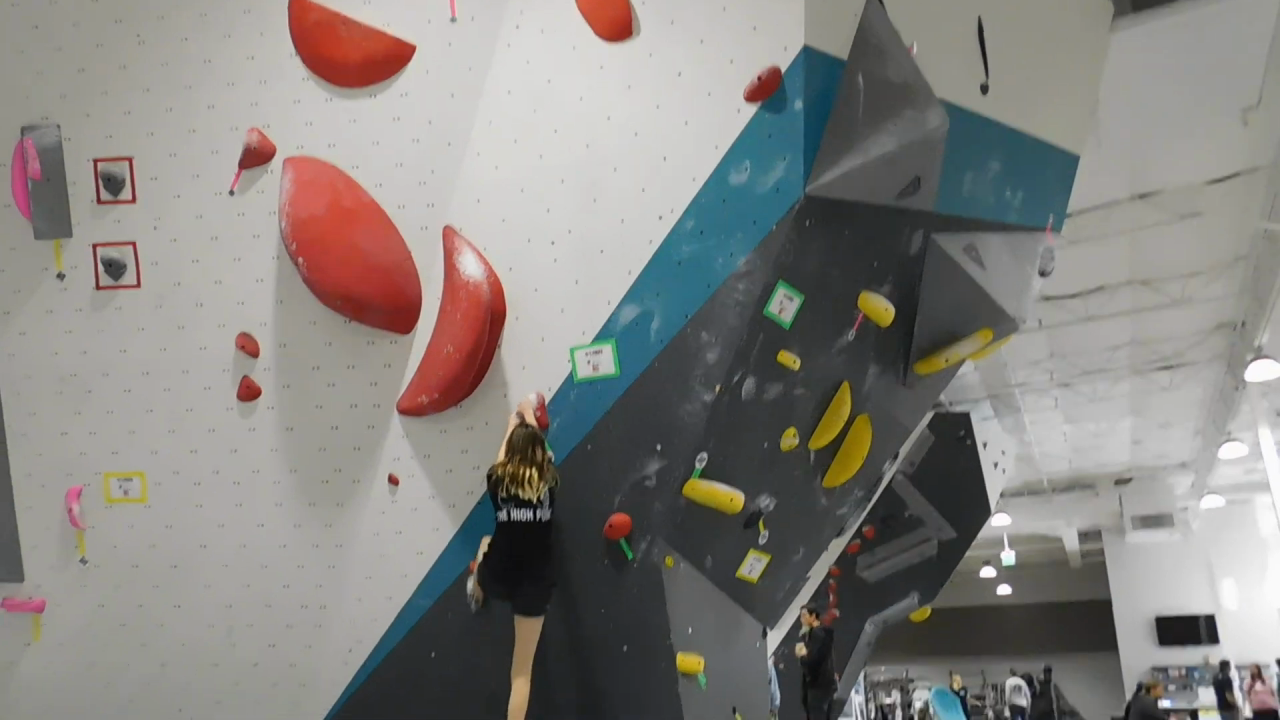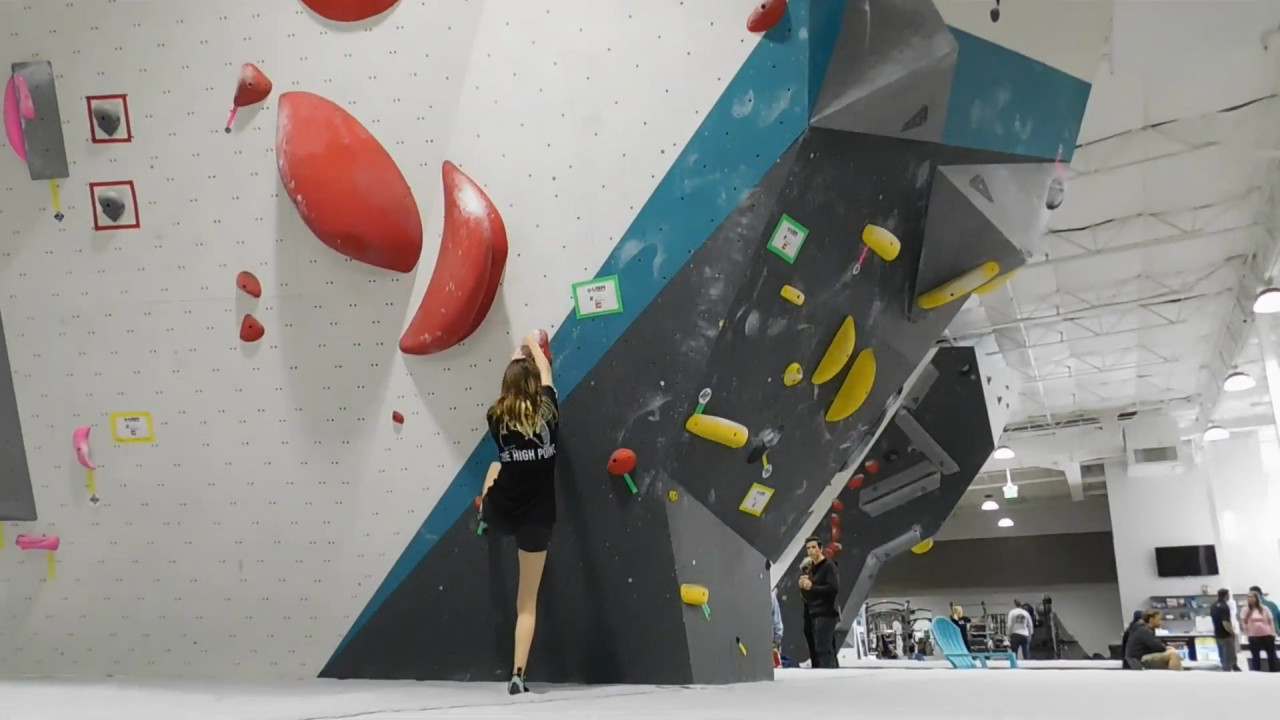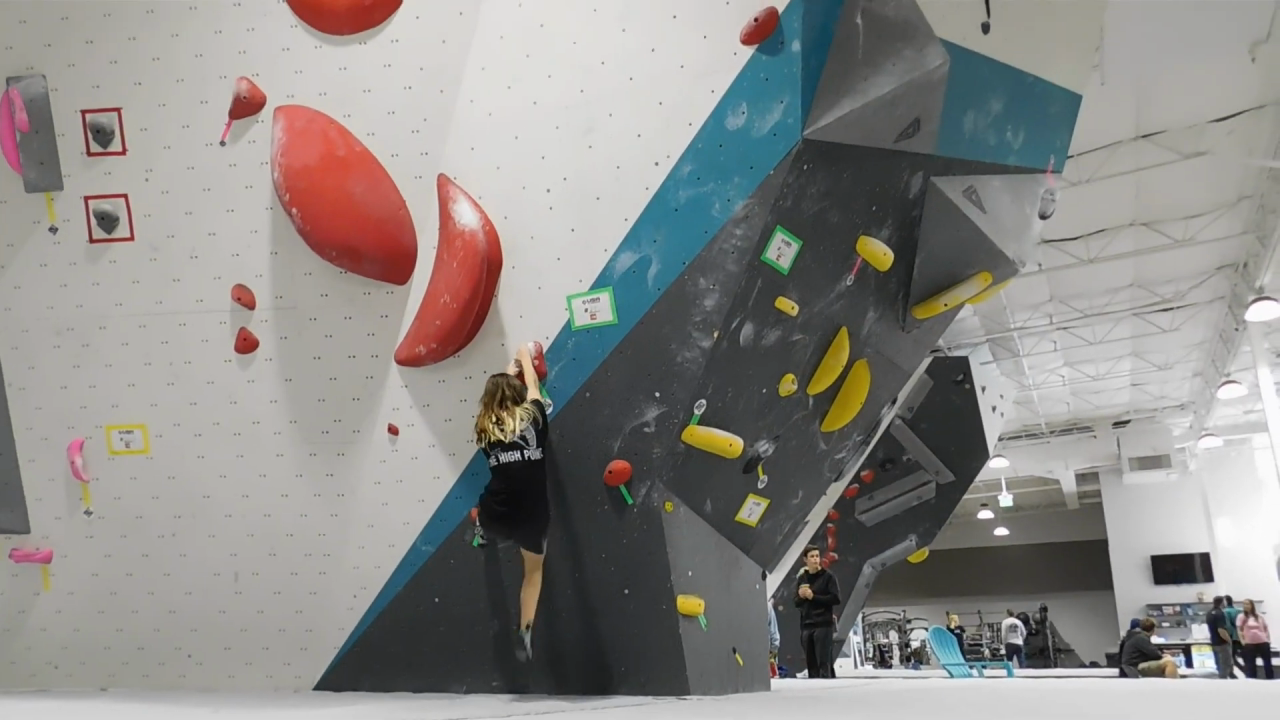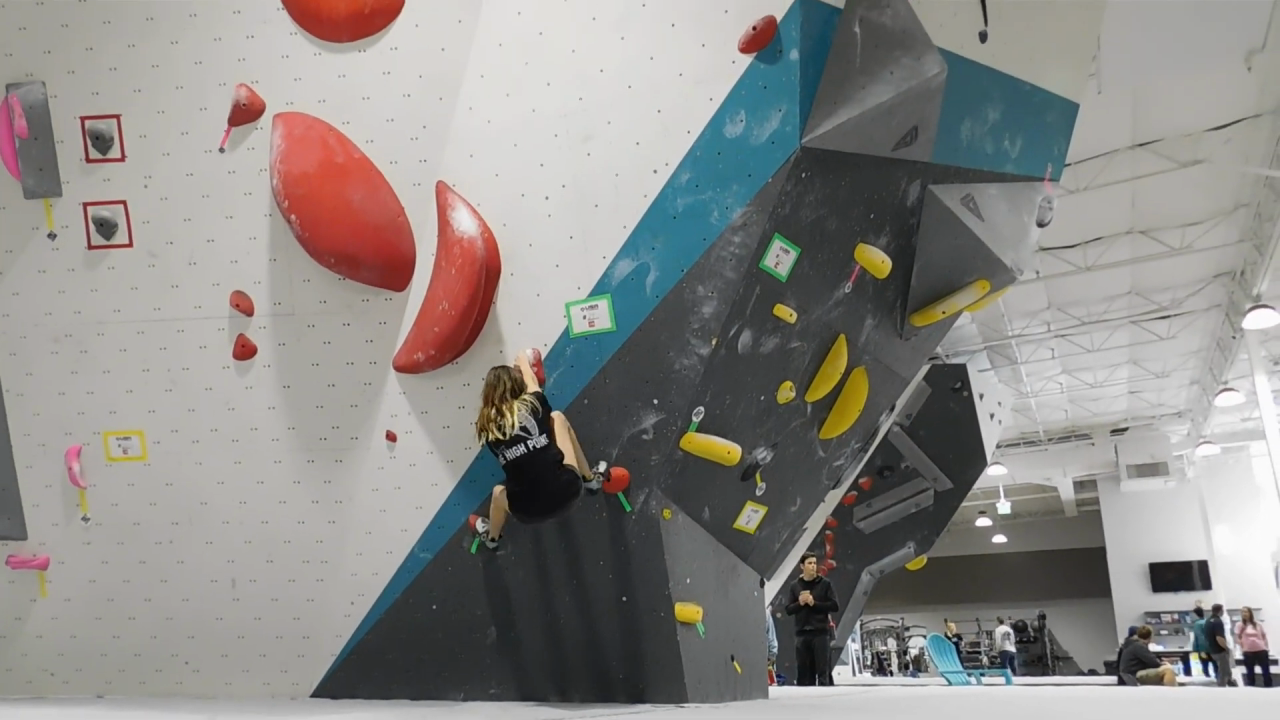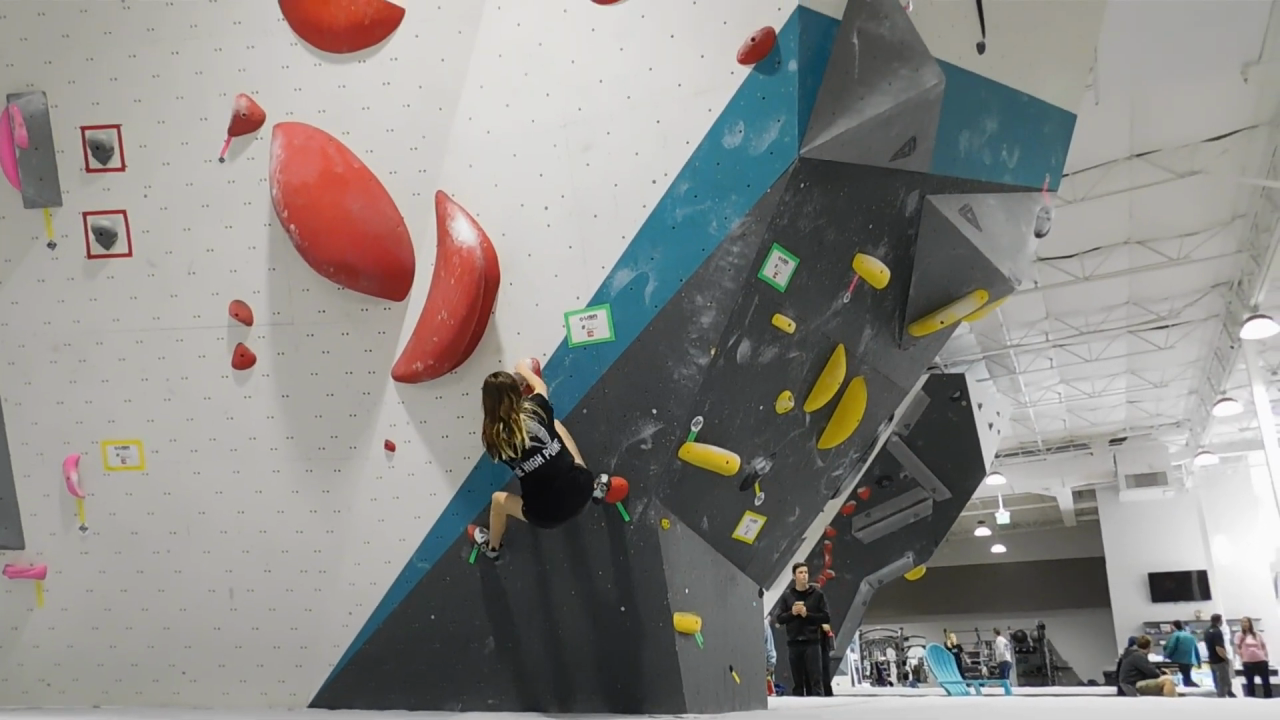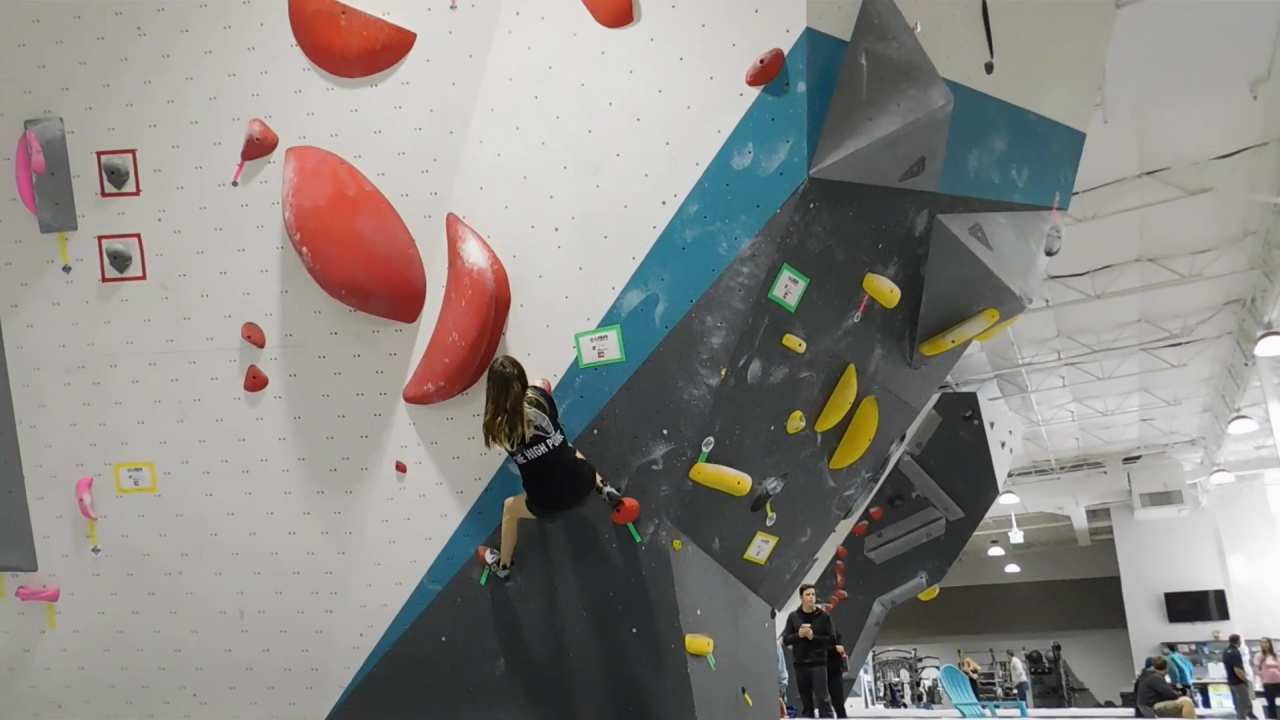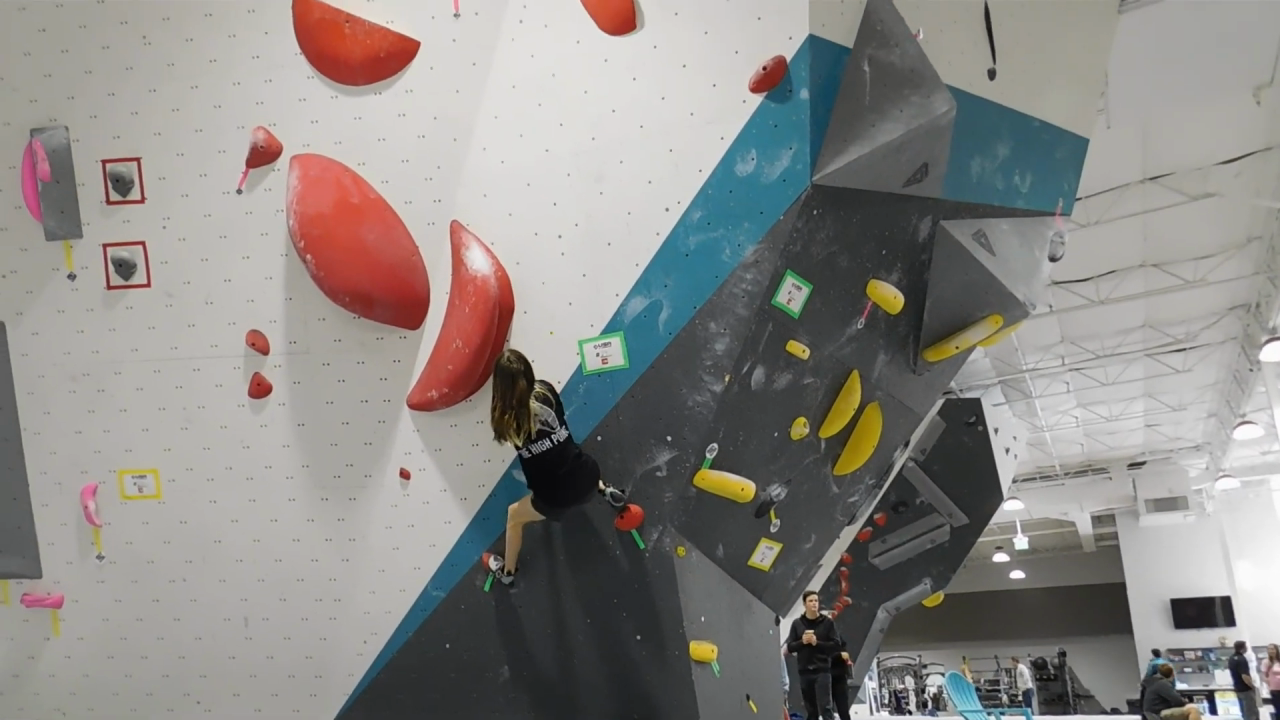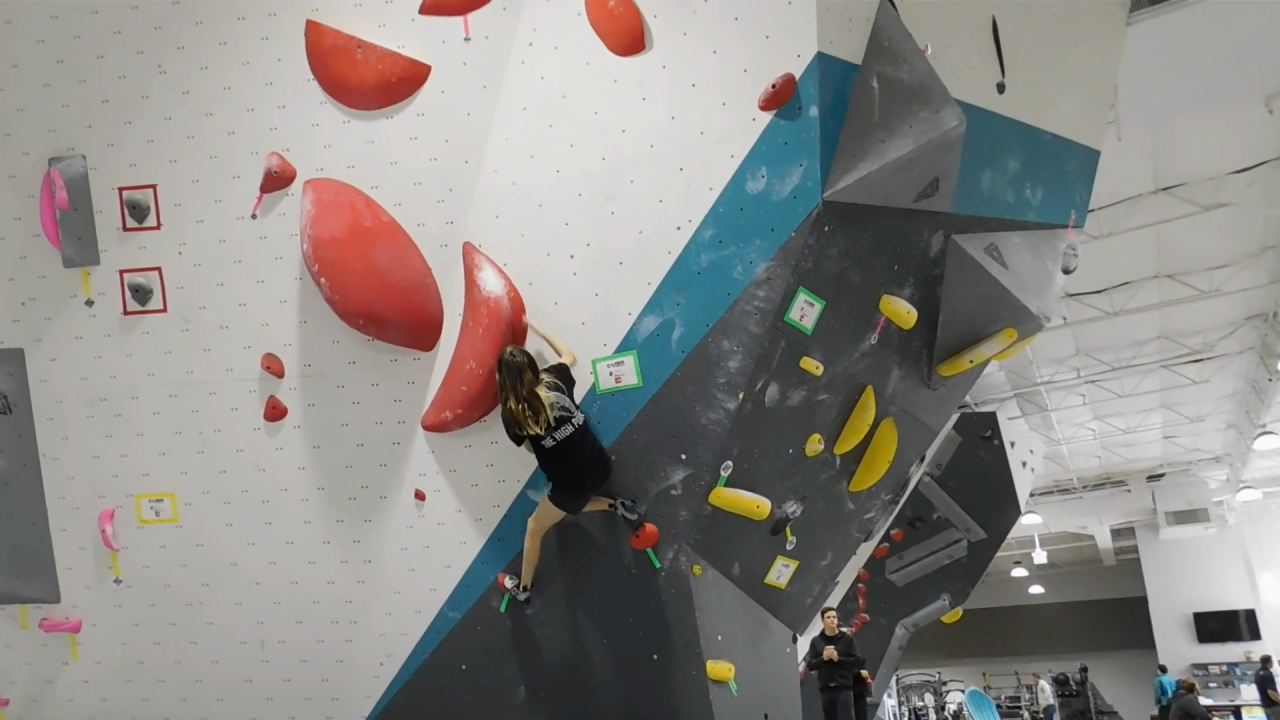
dt=0.4s
person 1, frame 1
left shoulder: (498, 479)
right shoulder: (549, 478)
left elbow: (503, 455)
right elbow: (537, 446)
left wrist: (513, 425)
right wrist: (530, 417)
left hip: (497, 578)
right hip: (536, 585)
right knee: (522, 670)
left ankle: (475, 594)
person 1, frame 2
left shoulder: (497, 416)
right shoulder: (548, 410)
left elbow: (506, 393)
right elbow: (546, 373)
left wrist: (516, 360)
right wrist: (534, 347)
left hip: (500, 514)
right hip: (537, 519)
right knee: (527, 602)
left ankle: (483, 518)
right ankle: (518, 676)
person 1, frame 3
left shoulder: (485, 427)
right shoulder: (533, 416)
left elbow: (497, 390)
right elbow: (533, 387)
left wrist: (509, 373)
right wrist: (525, 359)
left hip: (494, 519)
right hip: (532, 518)
right knee: (534, 571)
left ankle: (483, 533)
right ankle: (525, 631)
person 1, frame 4
left shoulder: (486, 425)
right shoulder: (533, 405)
right elbow: (532, 383)
right wrist: (523, 362)
left hip: (526, 511)
right hip: (565, 494)
left knee: (499, 493)
right knee: (557, 417)
left ankle: (491, 538)
right ankle: (590, 478)
person 1, frame 5
left shoulder: (493, 438)
right shoulder: (535, 410)
right elbow: (541, 386)
right wrist: (524, 370)
left hip: (546, 515)
right hip: (581, 490)
left knee: (499, 500)
left ankle: (492, 547)
right ankle: (595, 487)
person 1, frame 6
left shoulder: (495, 424)
right shoulder: (537, 396)
left hip: (548, 503)
right hip: (582, 482)
left knee: (510, 508)
left ankle: (502, 565)
right ankle: (603, 487)
person 1, frame 7
left shoulder: (502, 417)
right shoulder: (545, 391)
left hip: (556, 498)
right hip: (587, 477)
left knee: (515, 515)
left ankle: (507, 571)
right ankle: (606, 491)
person 1, frame 8
left shoulder: (511, 414)
right shoulder: (553, 378)
left elbow: (530, 448)
right elbow: (569, 355)
right wrist: (537, 330)
left hip: (572, 485)
right hip: (601, 468)
left knee: (534, 528)
right knee: (571, 502)
left ankle: (522, 588)
right ankle: (618, 506)
